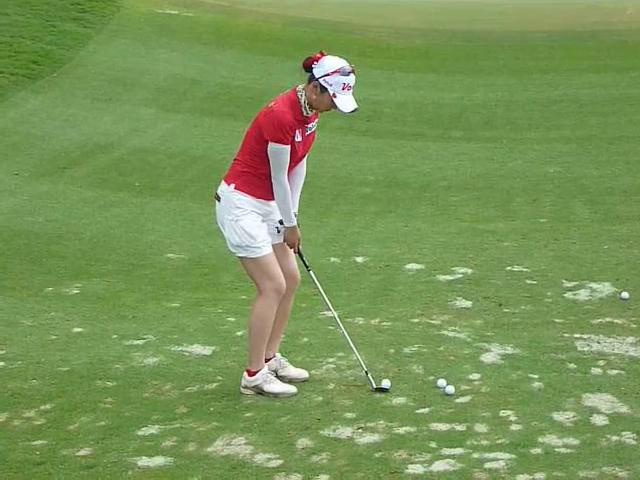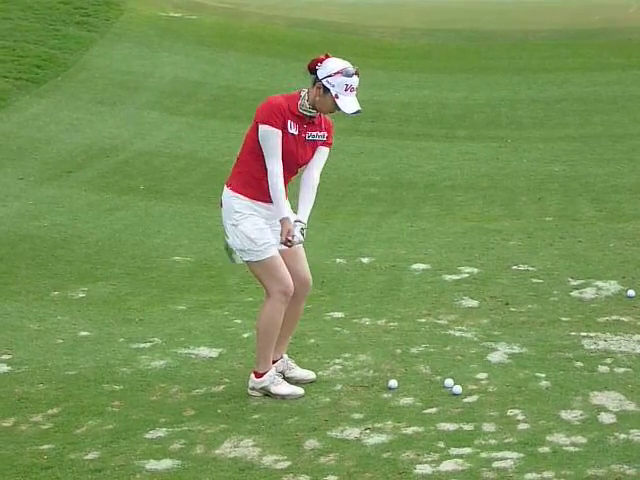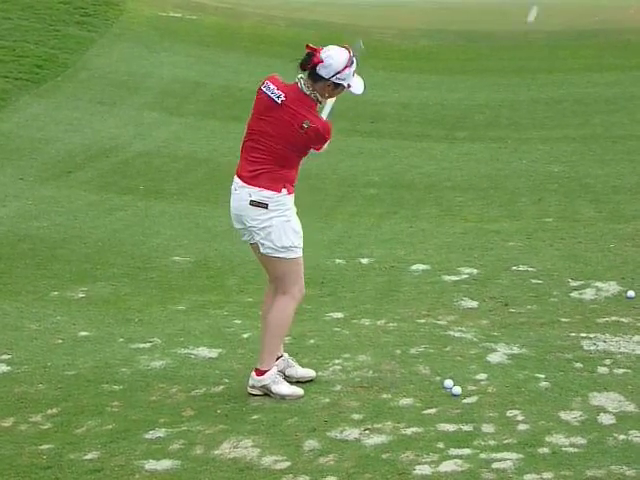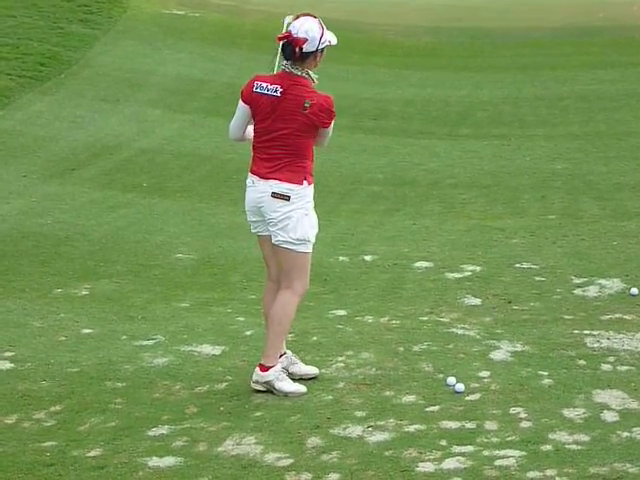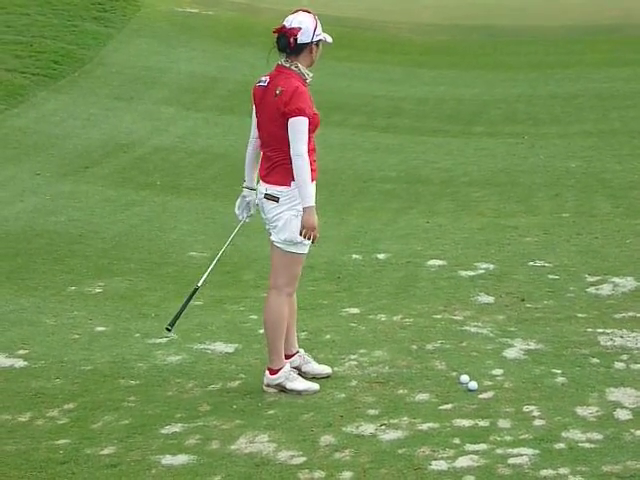
dt=1s
person 1, frame 1
left shoulder: (311, 110)
right shoulder: (281, 116)
left elbow: (299, 165)
right elbow: (279, 177)
left wrist: (291, 215)
right wrist: (289, 224)
left hip: (266, 204)
right hip: (240, 203)
left knee: (291, 279)
right knee: (272, 286)
left ankle: (271, 358)
right ankle: (253, 375)
person 1, frame 2
left shoulder: (324, 128)
right shoulder: (275, 108)
left elbow: (311, 176)
right elbow: (272, 165)
left wrist: (299, 221)
right wrist: (284, 218)
left hip: (275, 208)
right hip: (244, 206)
left knee: (302, 284)
right knee: (281, 289)
left ankle: (278, 359)
right ankle: (261, 376)
person 1, frame 3
left shoulder: (270, 85)
right shoulder: (318, 127)
left hip: (242, 194)
right hip: (270, 204)
left knee: (277, 282)
right knee: (292, 290)
left ankle: (275, 357)
right ankle: (262, 374)
person 1, frame 4
left shoulder: (256, 85)
right shoulder: (321, 103)
left elbow: (235, 133)
left hip: (257, 189)
right hip: (290, 196)
left knee: (276, 279)
right knee: (295, 286)
left ankle: (280, 354)
right ankle: (266, 369)
person 1, frame 5
left shoulder: (266, 83)
right shoulder: (295, 91)
left elbow: (255, 142)
right elbow: (298, 155)
left wrist: (248, 187)
right wrist: (309, 206)
left hip: (269, 188)
right hip: (289, 194)
left knee: (287, 280)
right knee: (282, 286)
left ankle: (291, 354)
right ankle: (275, 372)
